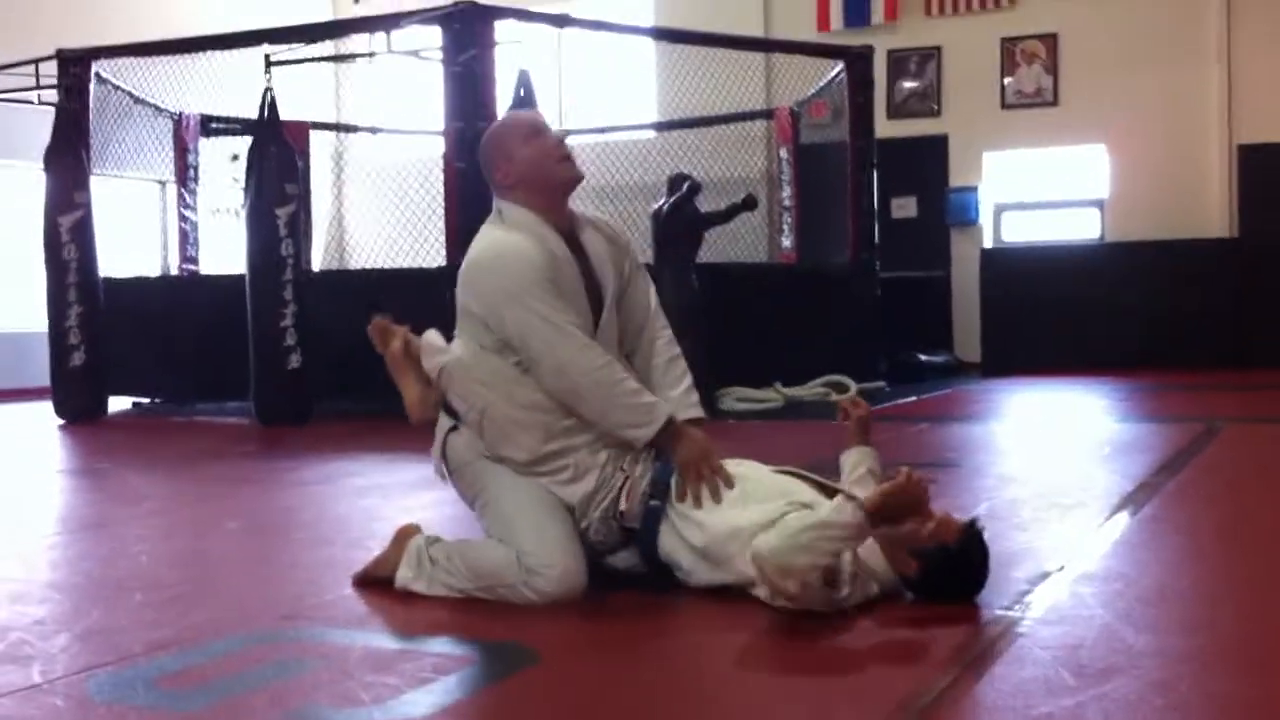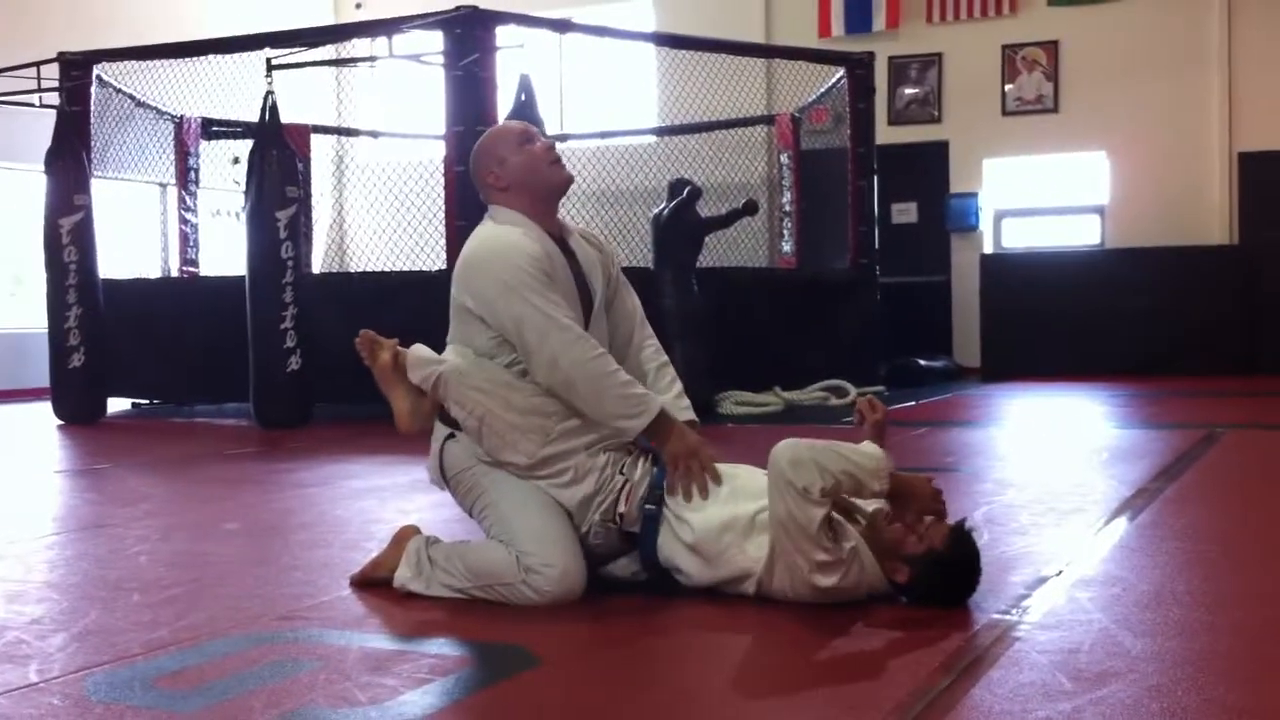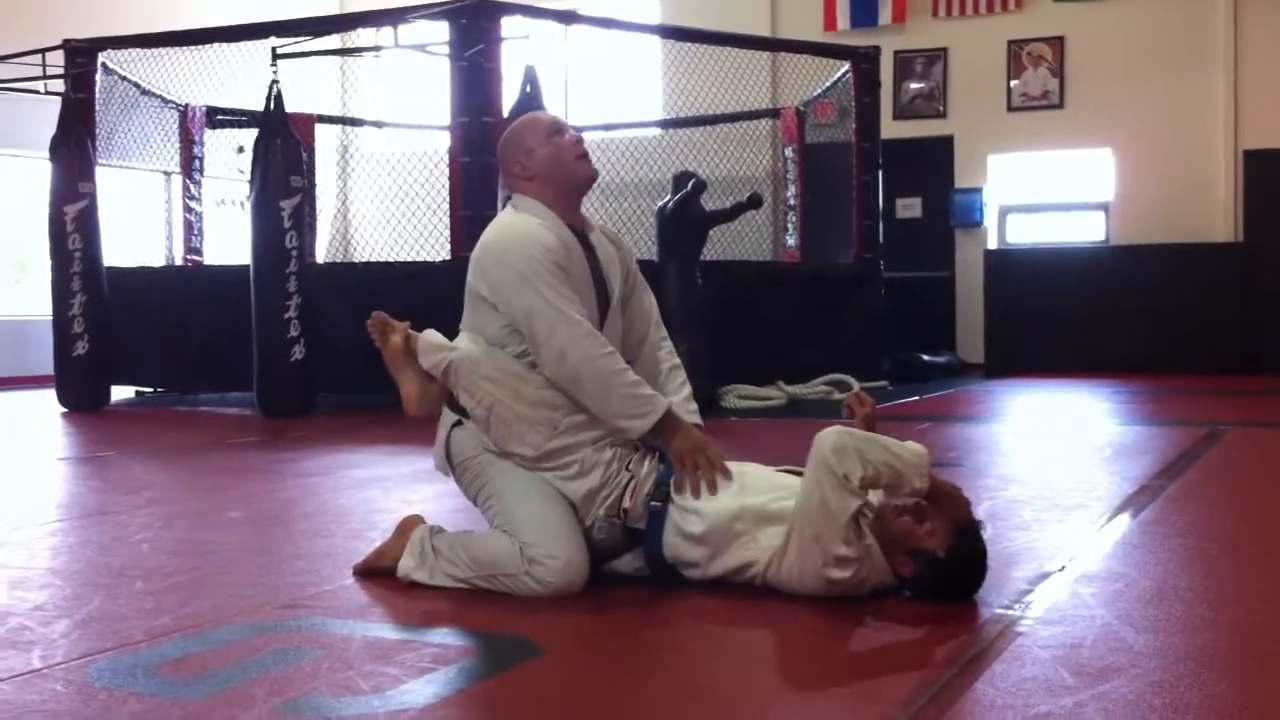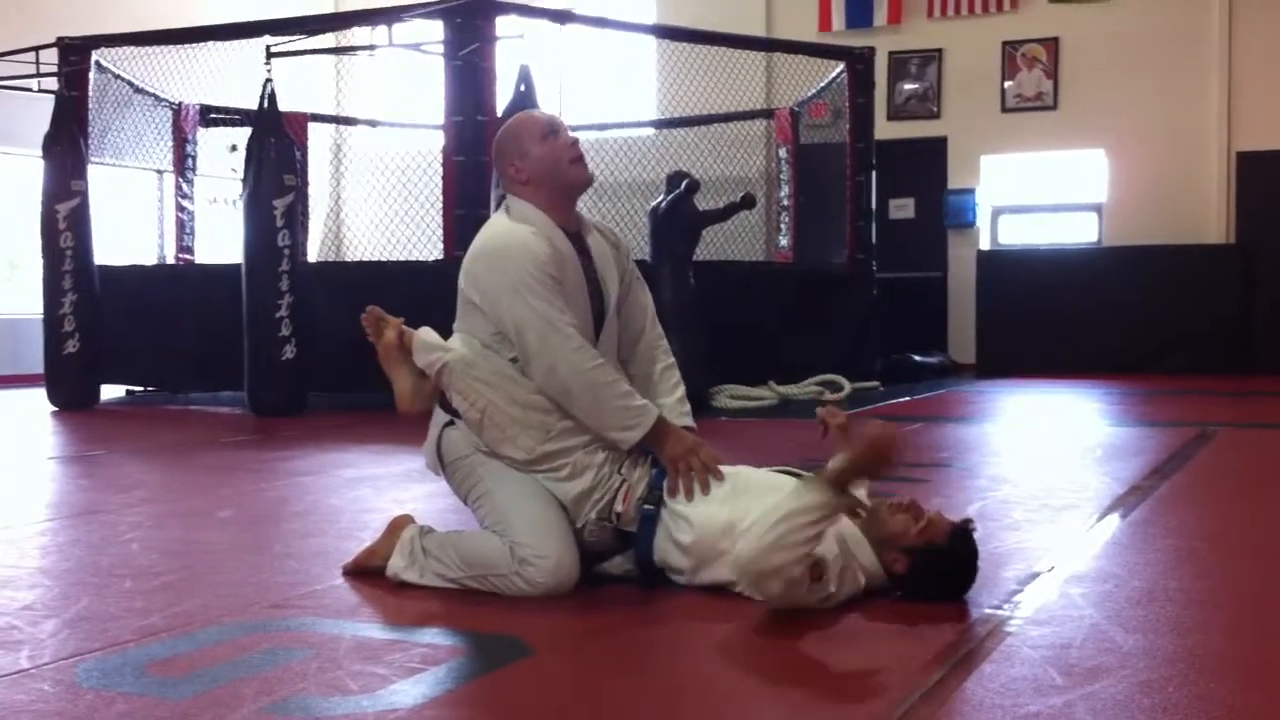
dt=0.4s
person 1, frame 1
left shoulder: (837, 575)
right shoulder: (871, 545)
left elbow: (773, 559)
left wrist: (873, 506)
right wrist: (860, 443)
left hip: (630, 507)
left ankle: (430, 363)
right ankle: (435, 378)
person 1, frame 2
left shoulder: (824, 571)
right shoulder: (866, 533)
left elbow: (794, 460)
left wrist: (891, 475)
right wrist: (878, 448)
left hip: (625, 506)
left knee: (516, 408)
left ankle: (418, 373)
person 1, frame 3
left shoulder: (837, 567)
right shoulder: (875, 536)
left elbow: (834, 451)
left wrist: (928, 478)
right wrist: (870, 434)
left hip: (629, 500)
right hip: (666, 477)
left knee: (535, 411)
left ankle: (425, 354)
person 1, frame 4
left shoulder: (832, 565)
right shoulder: (862, 532)
left elbow: (760, 561)
left wrist: (843, 473)
right wrist: (850, 462)
left hip: (620, 503)
right hip: (658, 480)
left knee: (530, 416)
left ankle: (424, 352)
person 2, frame 1
left shoulder: (603, 240)
right shoulder: (503, 256)
left elbow: (651, 338)
right elbow: (576, 368)
left wrist: (688, 423)
right wrist: (669, 433)
left hip: (581, 438)
right hip: (496, 446)
right knee: (555, 577)
right ankle: (418, 555)
person 2, frame 2
left shoulder: (587, 250)
right shoulder: (499, 253)
left elbow: (637, 344)
right elbow: (570, 363)
left wrist: (681, 422)
right wrist: (662, 427)
left hip: (570, 444)
right hip: (489, 449)
right knee: (554, 576)
right ankle: (416, 557)
person 2, frame 3
left shoulder: (606, 246)
right shoulder: (517, 242)
left elbow: (650, 344)
right elbow: (578, 358)
left wrist: (689, 425)
right wrist: (668, 427)
left hip: (574, 436)
right hip: (496, 437)
right knee: (557, 567)
right ankle: (420, 547)
person 2, frame 4
left shoulder: (603, 244)
right shoulder: (510, 248)
left elbow: (646, 346)
right elbow: (567, 367)
left wrist: (681, 428)
right wrist: (658, 433)
left hip: (567, 435)
right hip: (489, 438)
right knee: (548, 568)
right ankle: (411, 546)
person 3, frame 1
left shoulder: (684, 213)
right shoulder: (663, 212)
left elbow: (718, 217)
left wrist: (740, 206)
right wrist: (687, 192)
left hip: (681, 282)
right hip: (672, 284)
left knee: (692, 338)
right knee: (685, 338)
person 3, frame 2
left shoulder: (681, 218)
right shoulder: (664, 217)
left elbow: (716, 222)
left wrist: (741, 211)
right wrist: (687, 196)
left hip: (682, 287)
right hip: (672, 290)
left knee: (690, 344)
right knee: (681, 345)
left ankle: (697, 401)
right ankle: (682, 404)
person 3, frame 3
left shoulder: (689, 212)
right shoulder: (666, 210)
left elbow: (719, 216)
left wrist: (744, 205)
right wrist: (692, 191)
left hip: (685, 280)
right hip: (674, 282)
left knee: (695, 338)
right knee: (684, 339)
left ankle: (699, 395)
right ankle: (688, 397)
person 3, frame 4
left shoulder: (683, 212)
right shoulder: (660, 210)
left elbow: (714, 215)
left wrist: (738, 204)
right wrist: (685, 190)
left hip: (679, 280)
right hip: (668, 282)
left knee: (688, 338)
right knee: (678, 339)
left ankle: (692, 395)
right ankle: (681, 397)
